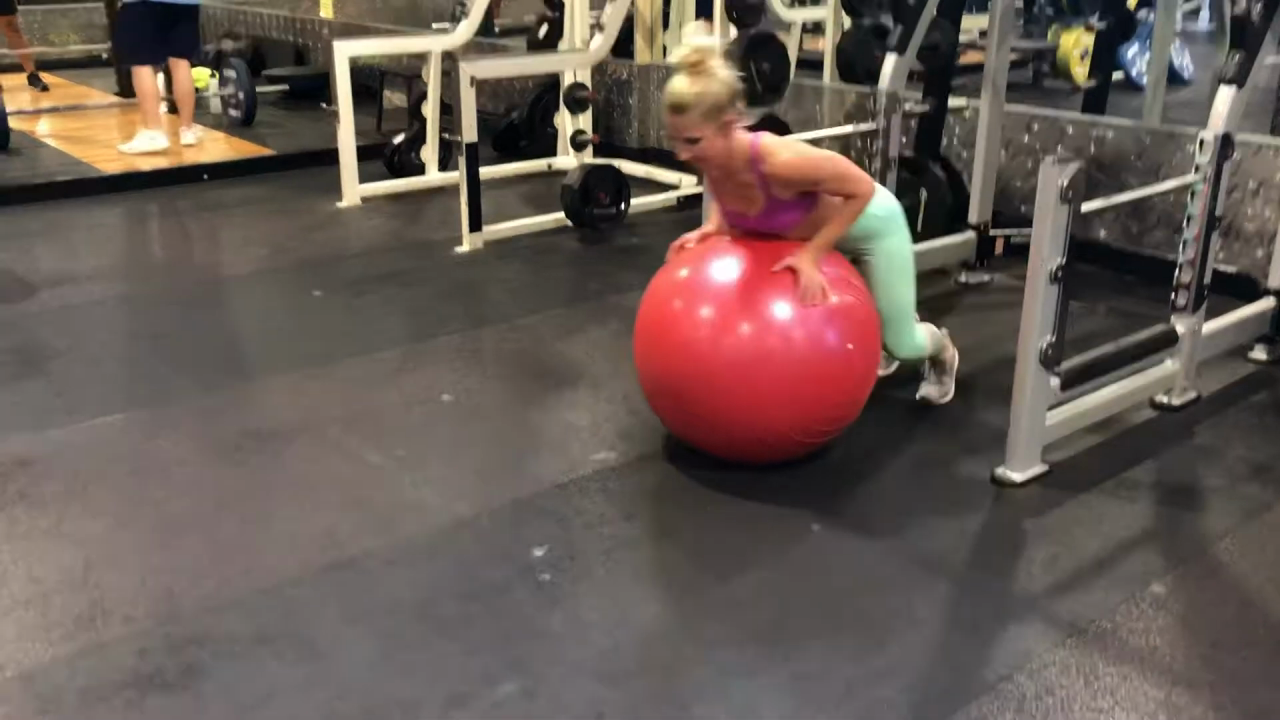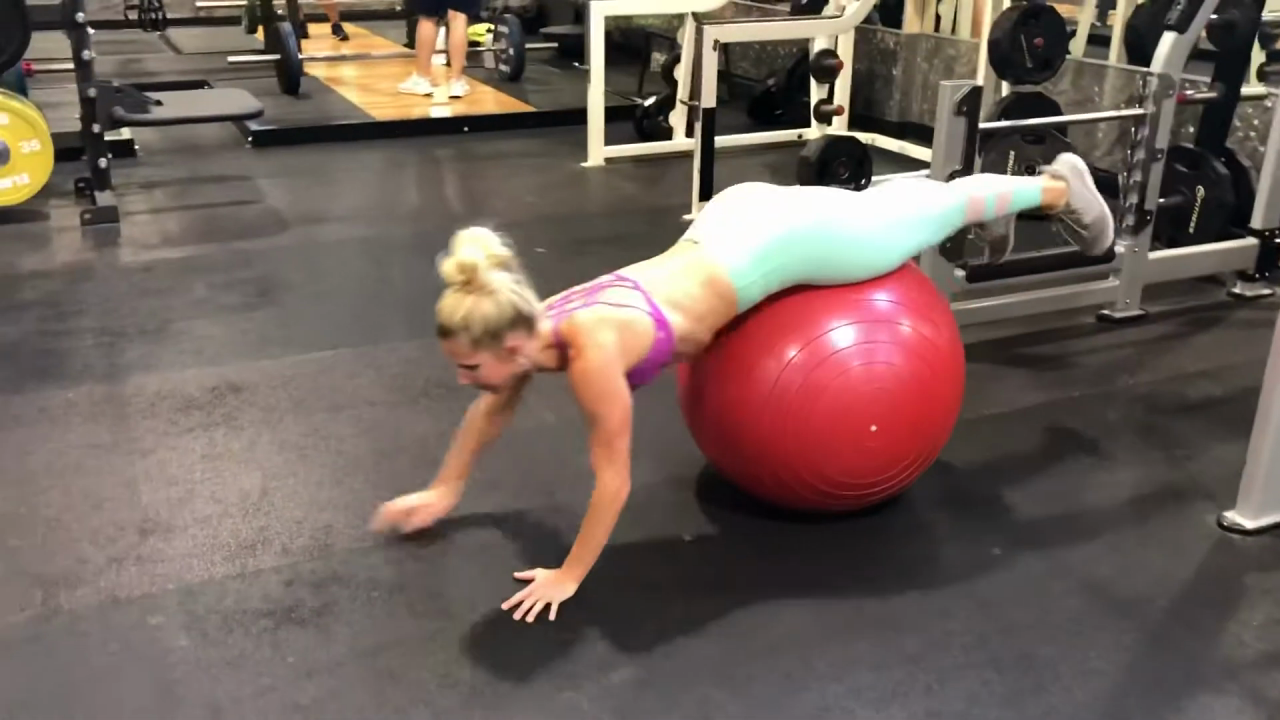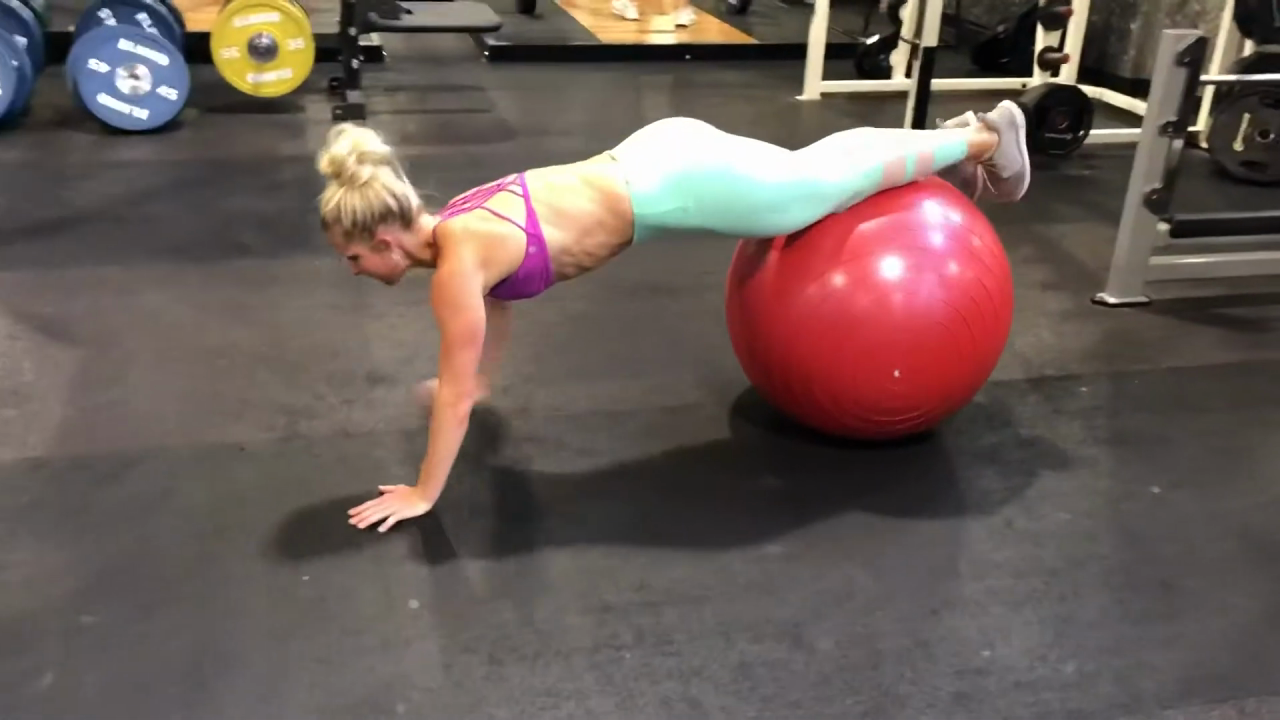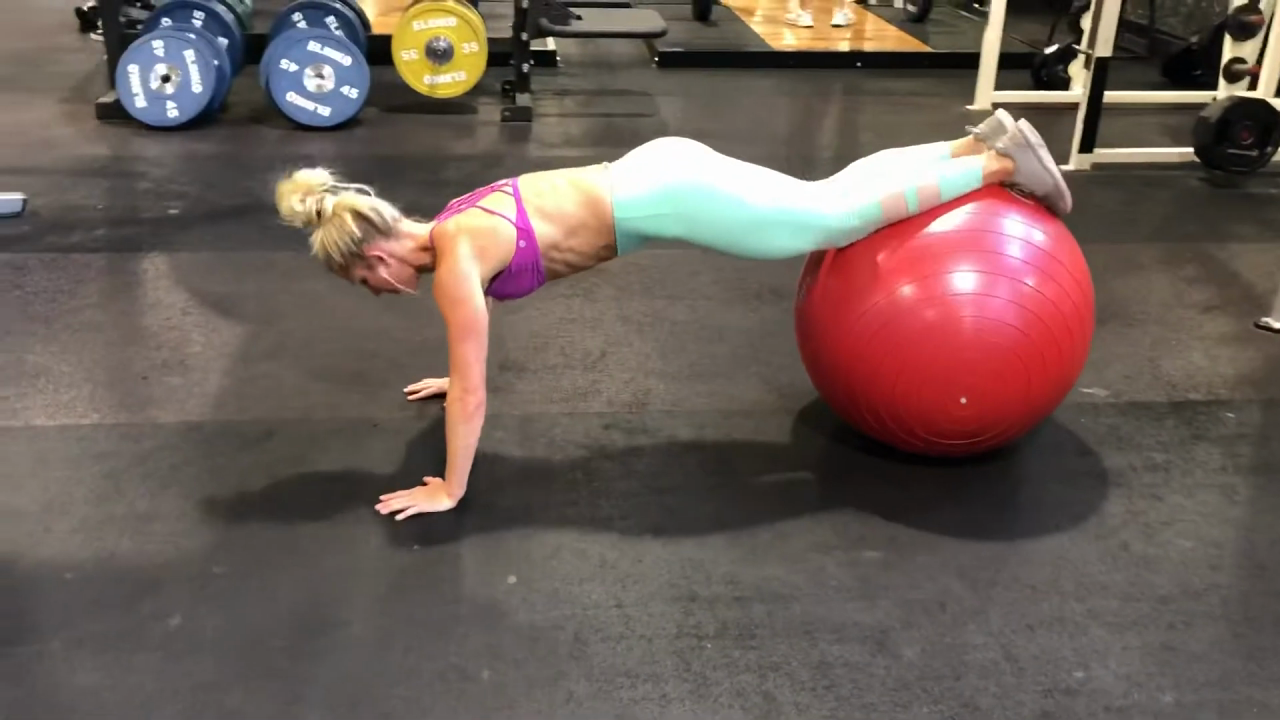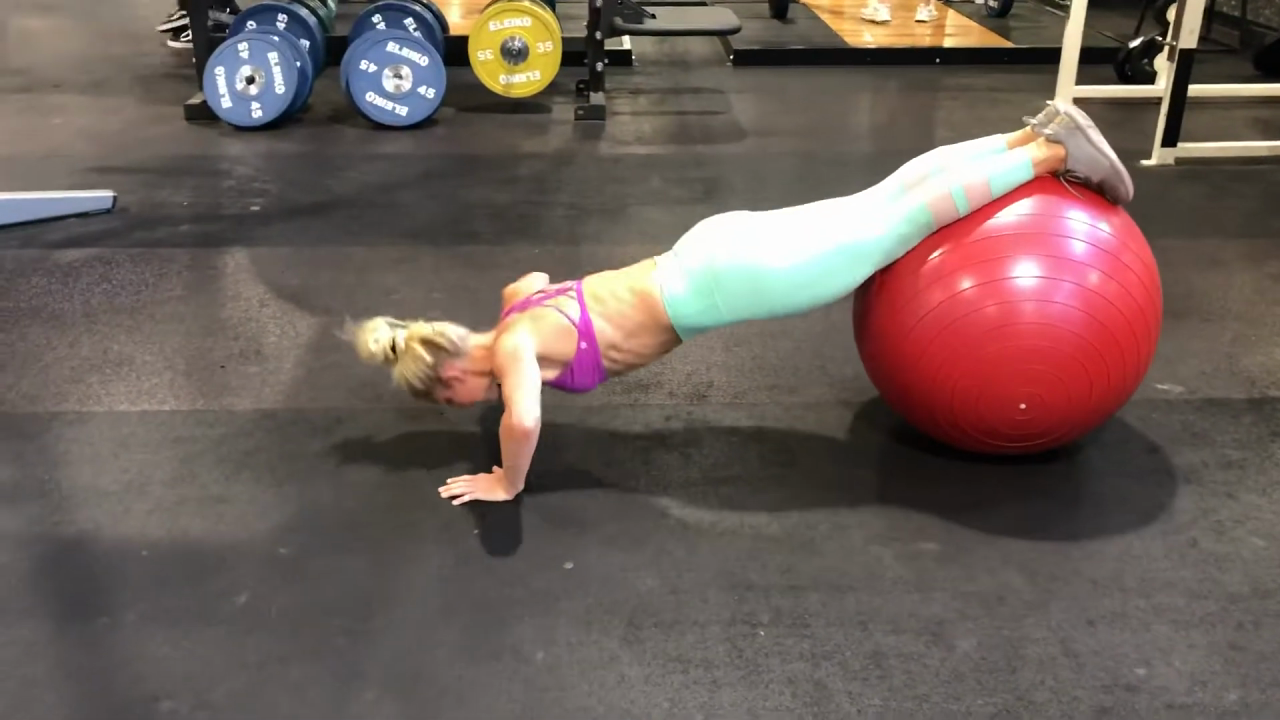
dt=1s
person 1, frame 1
left shoulder: (778, 160)
right shoulder: (703, 151)
left elbow: (863, 189)
left wrist: (813, 254)
right wrist: (713, 224)
left hip: (868, 220)
right hip: (813, 221)
left knee: (898, 341)
left ankle: (942, 352)
right ankle: (883, 354)
person 1, frame 2
left shoulder: (588, 351)
right shoulder: (531, 329)
left elbow: (613, 479)
right elbow: (487, 413)
left wrist: (573, 574)
right wrist: (443, 492)
left hip: (775, 243)
right hip: (740, 218)
left knee: (926, 219)
right knee: (868, 201)
left ankle: (1058, 188)
right ankle: (954, 184)
person 1, frame 3
left shoulder: (459, 255)
right shoulder: (454, 225)
left elbow: (454, 393)
right elbow: (493, 303)
left wrist: (424, 492)
right wrist: (480, 381)
left hip: (676, 185)
right hip: (659, 152)
left knee: (838, 183)
right knee: (811, 162)
left ankle: (987, 138)
right ankle: (951, 134)
person 1, frame 4
left shoulder: (453, 257)
right shoulder: (456, 230)
left elbow: (471, 391)
right elbow: (488, 300)
left wrist: (450, 491)
right wrist: (462, 376)
left hip: (665, 197)
right hip: (660, 169)
left knee: (842, 219)
right knee: (829, 198)
left ankle: (1003, 162)
right ankle: (980, 145)
person 1, frame 5
left shoulder: (512, 344)
right shoulder: (515, 308)
left elbow: (523, 423)
left wrist: (506, 486)
left hip: (717, 282)
right hip: (714, 249)
left knee: (892, 228)
right knee: (879, 207)
left ankle: (1054, 153)
right ankle: (1036, 136)
